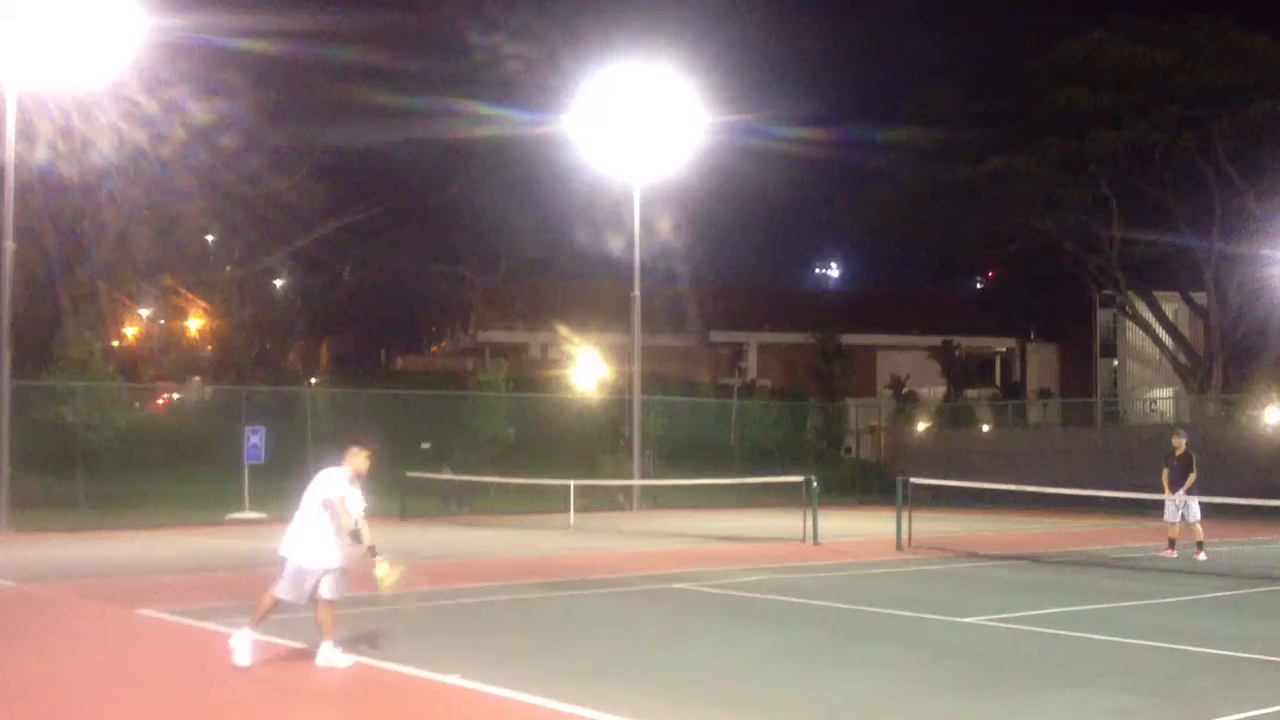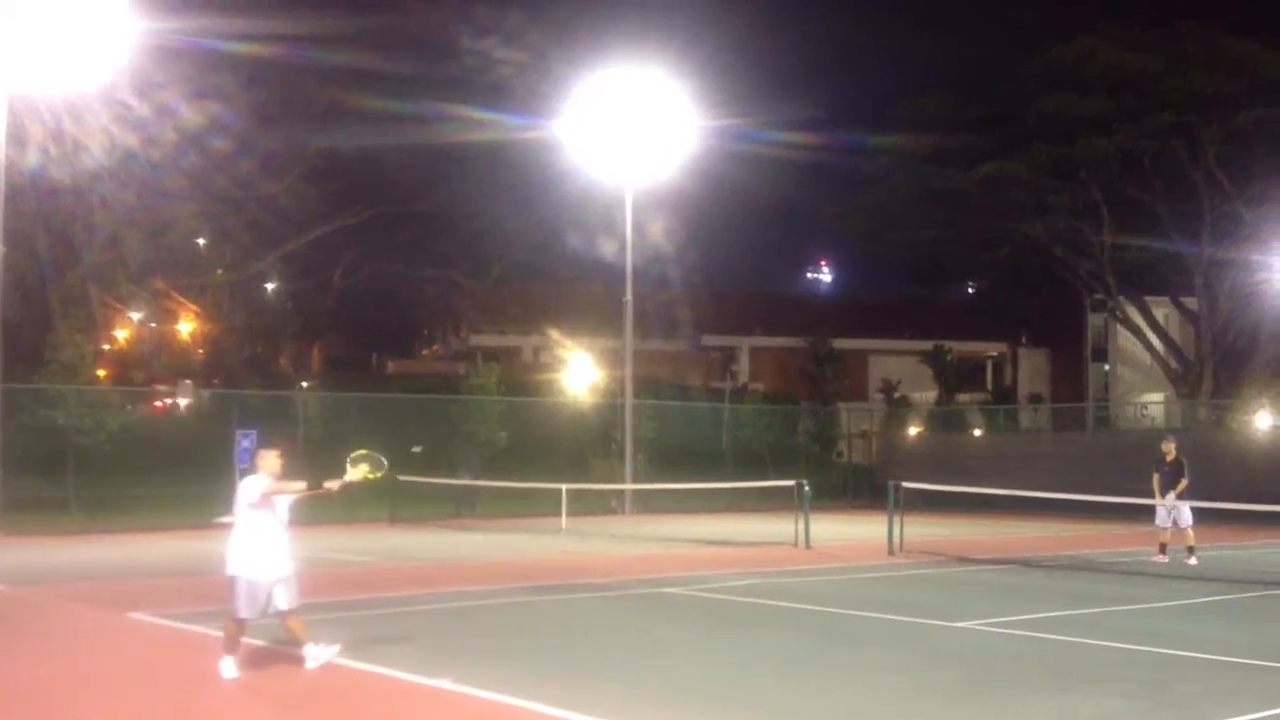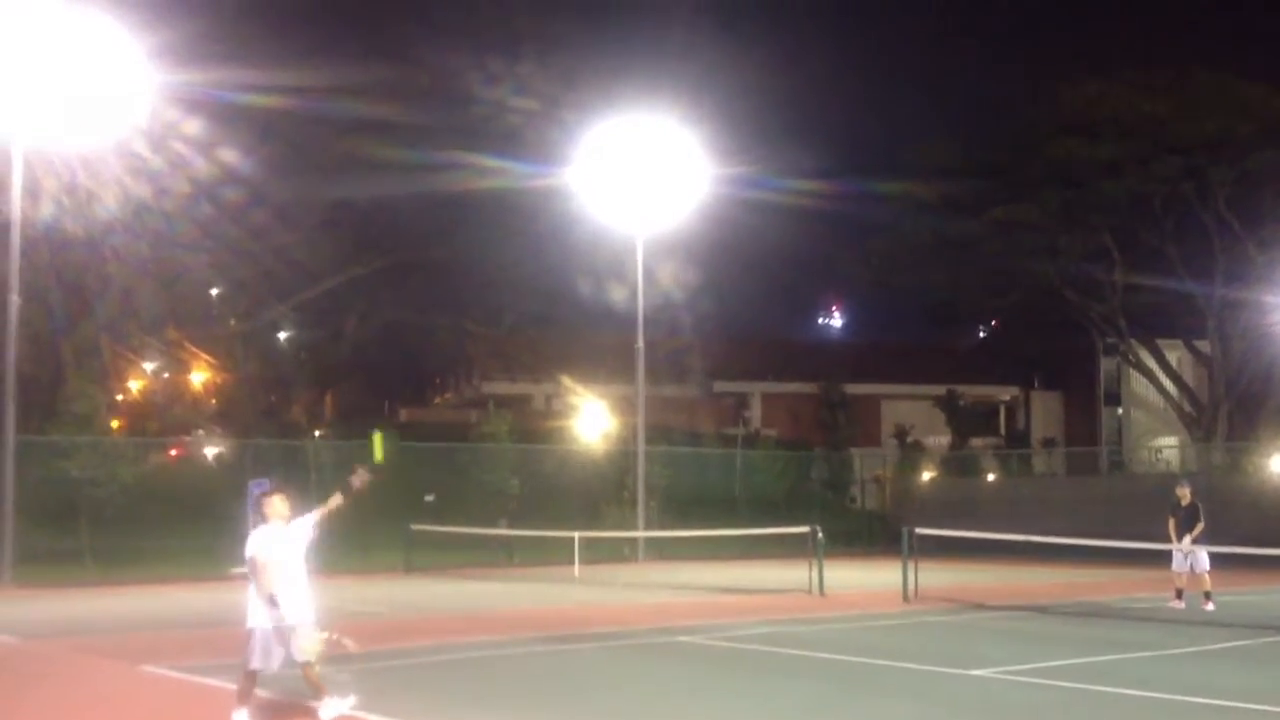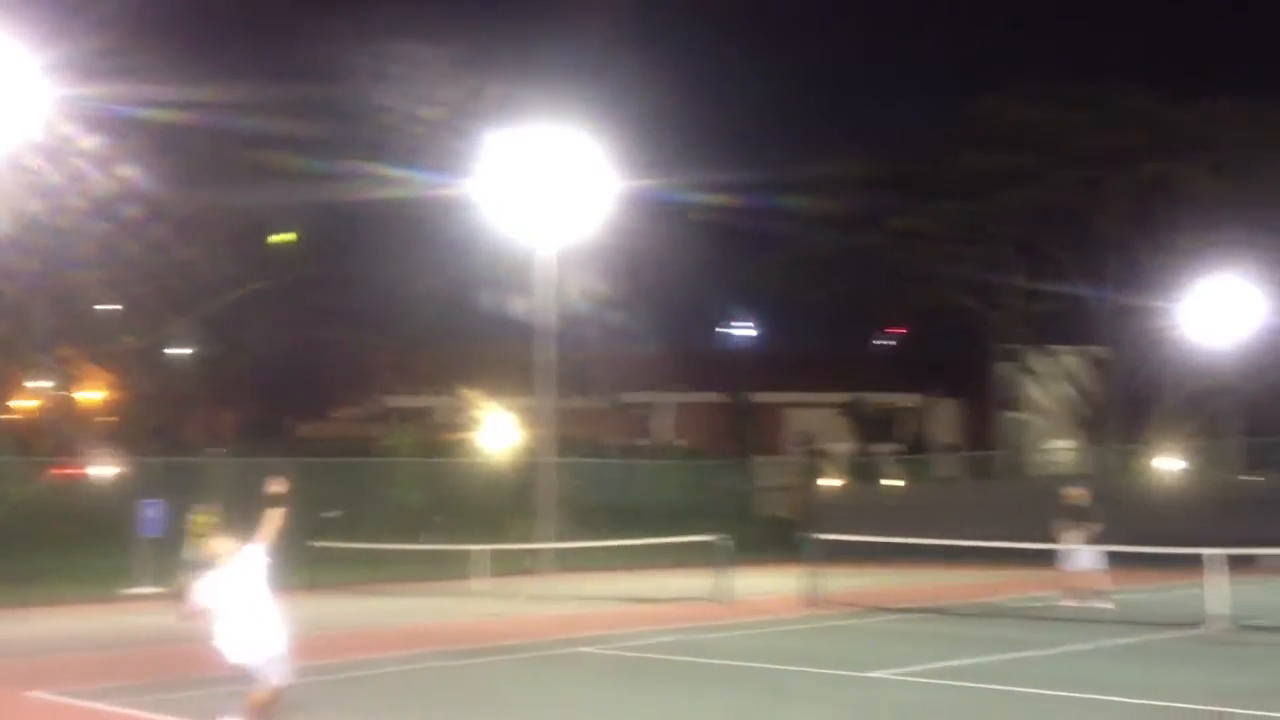
dt=0.7s
person 1, frame 1
left shoulder: (355, 488)
right shoulder: (331, 478)
left elbow: (360, 522)
right elbow: (337, 509)
left wrist: (372, 552)
right wrist: (353, 535)
left hip: (332, 554)
right hip: (305, 550)
left knee: (327, 600)
right knee: (279, 593)
left ankle: (327, 649)
right ankle: (246, 634)
person 1, frame 2
left shoulder: (281, 487)
right shoulder: (250, 484)
left elbow: (299, 489)
right elbow: (283, 488)
left wrist: (332, 484)
right wrist: (318, 485)
left hip: (280, 564)
right hip: (249, 565)
left knee: (288, 610)
right knee: (240, 615)
left ankle: (310, 651)
right ankle: (228, 658)
person 1, frame 3
left shoulder: (298, 528)
right shoulder: (259, 538)
left elbow: (325, 510)
right elbow: (262, 571)
left wrist: (349, 487)
right wrist: (275, 604)
left hip: (299, 613)
right hip: (267, 616)
left knee: (309, 660)
right knee: (255, 668)
person 1, frame 4
left shoulder: (250, 556)
right shoulder: (208, 583)
left elbow: (268, 528)
right elbow: (192, 610)
left wrist: (275, 499)
left hip: (272, 641)
right hip: (244, 646)
left knee: (276, 685)
right knee: (271, 685)
